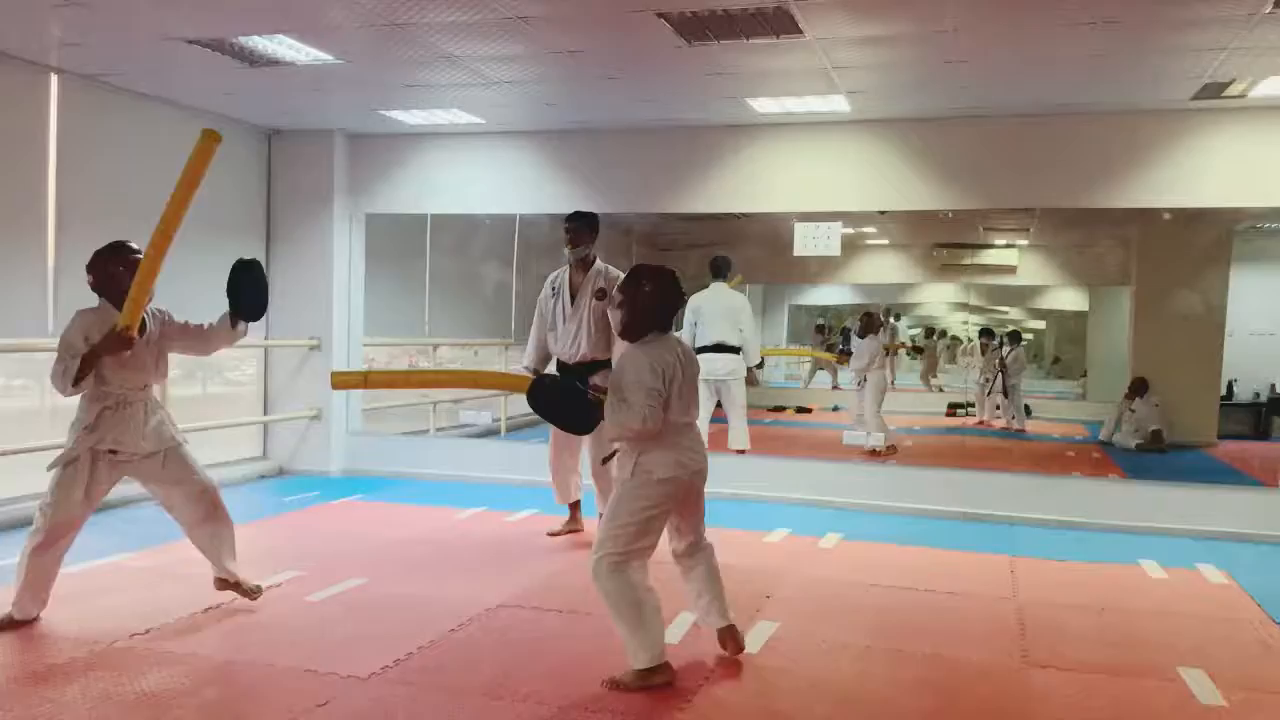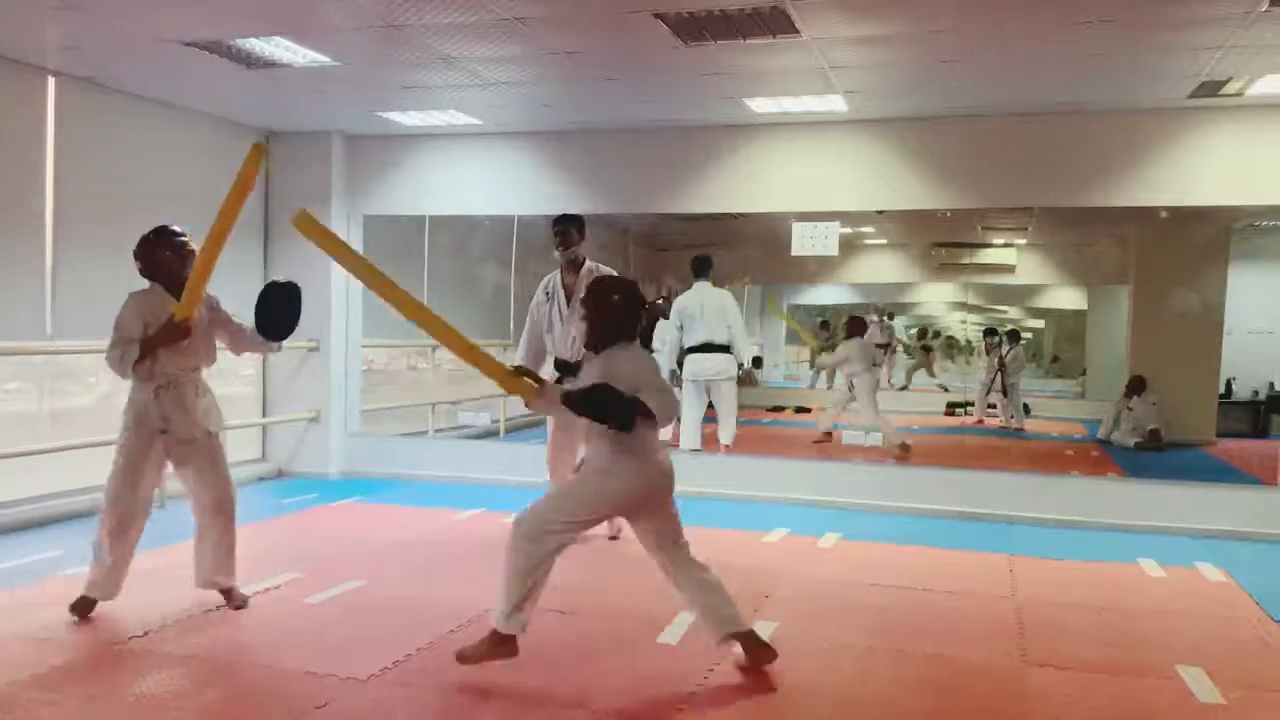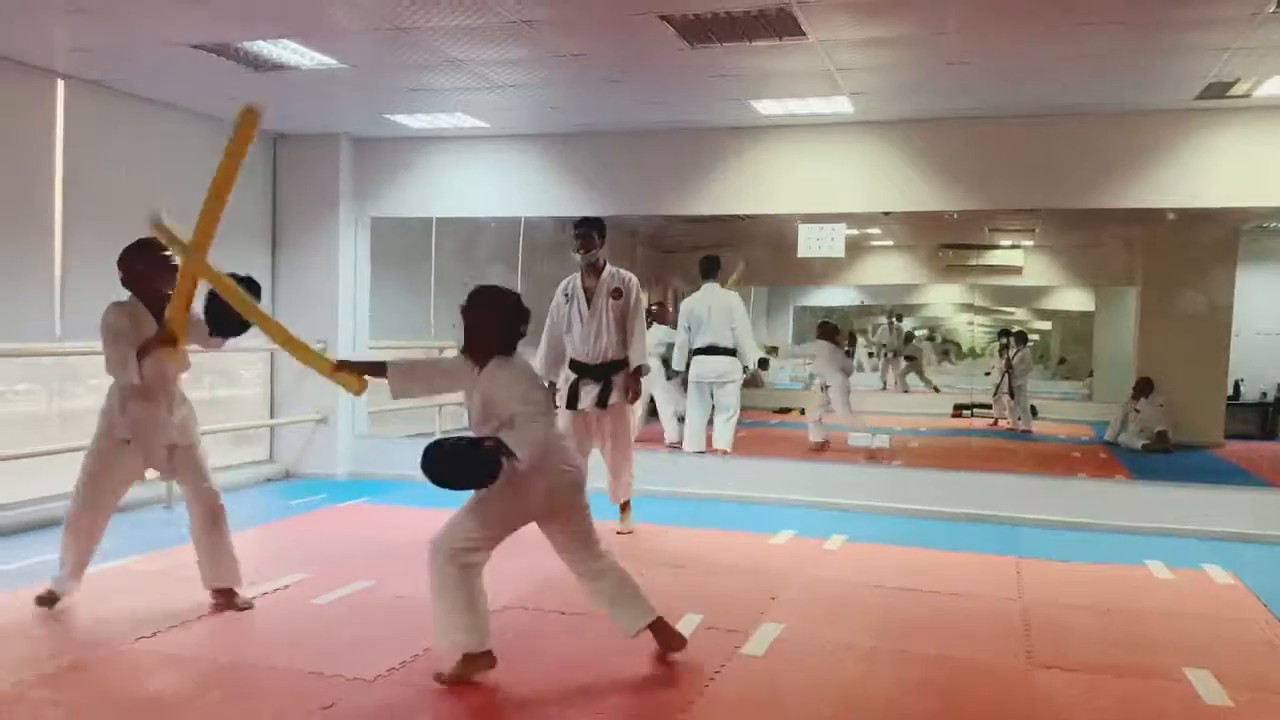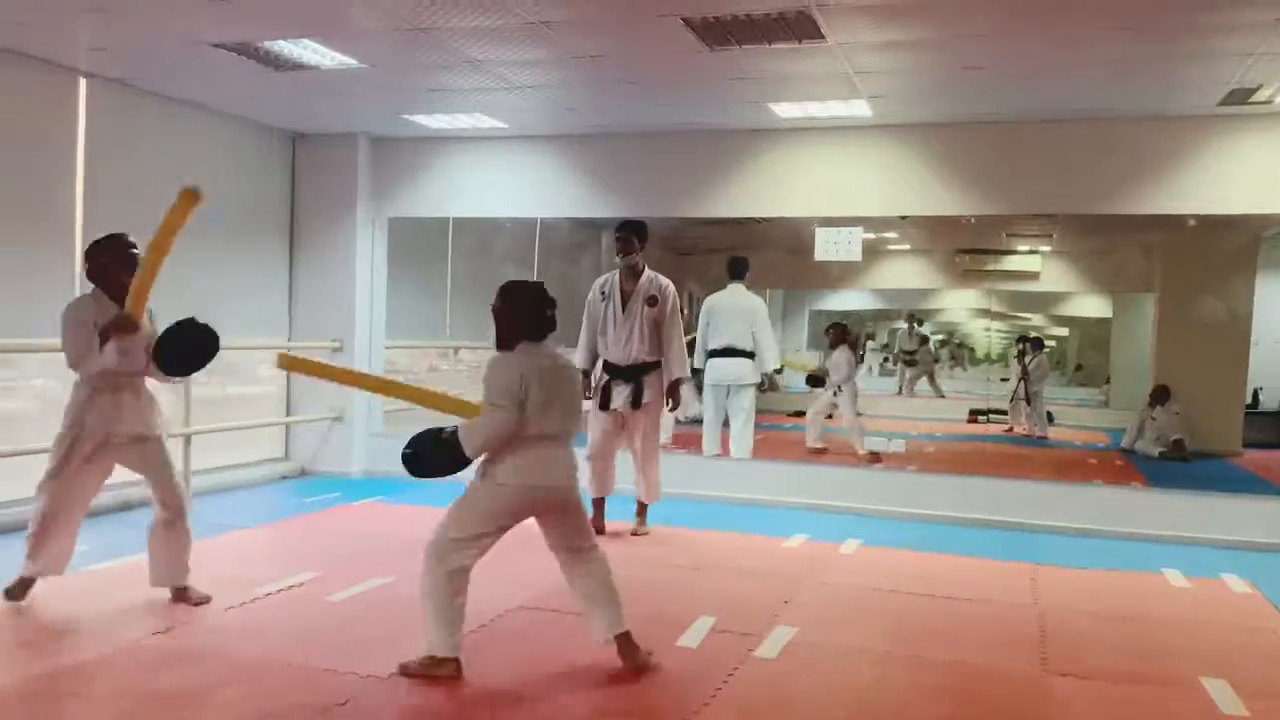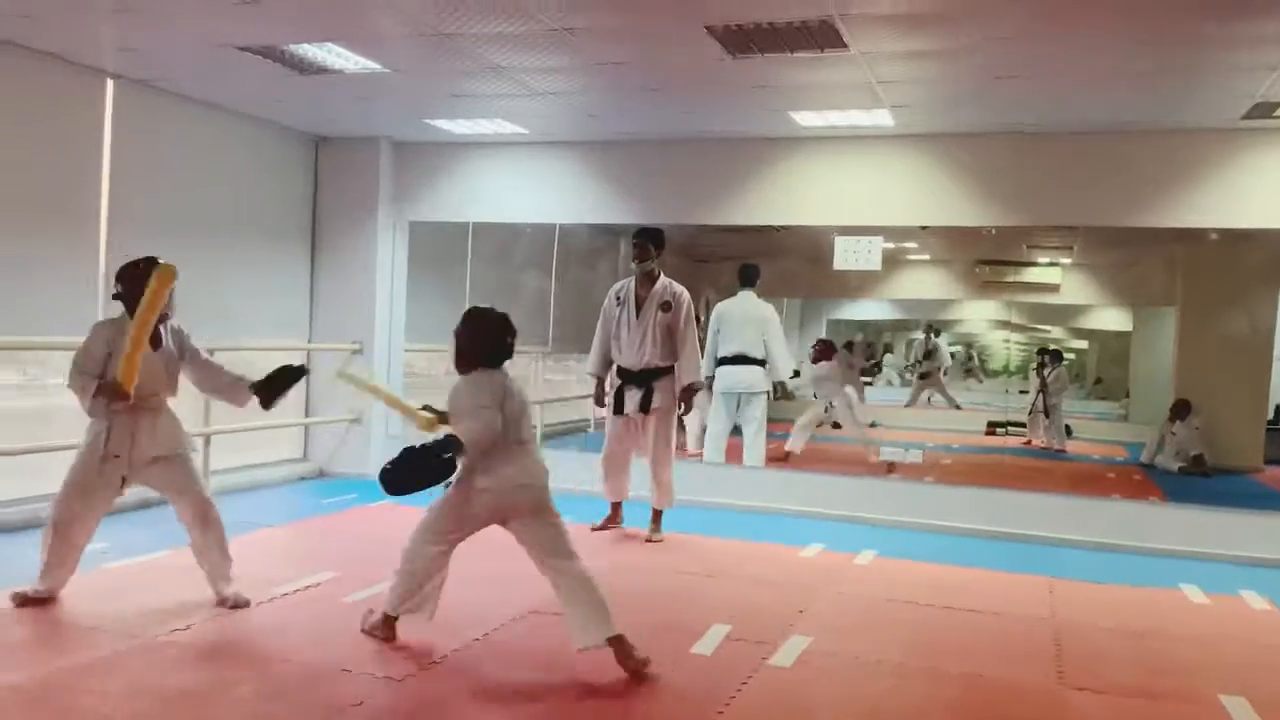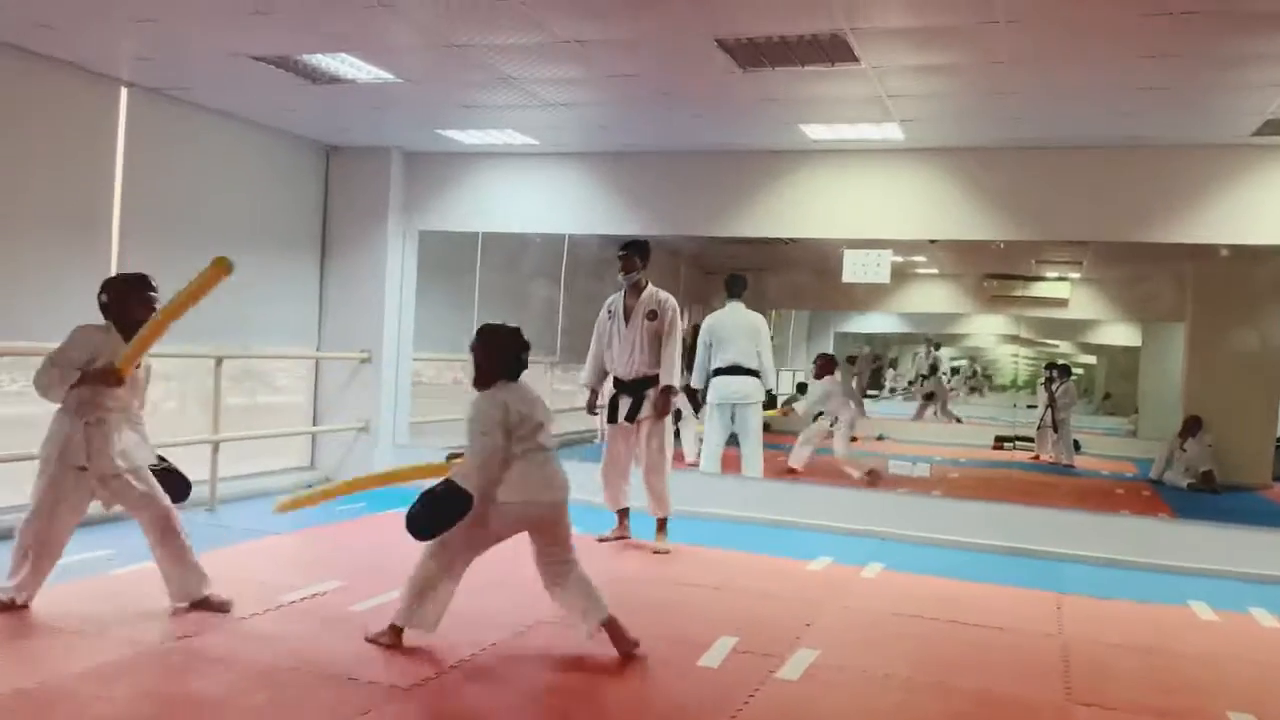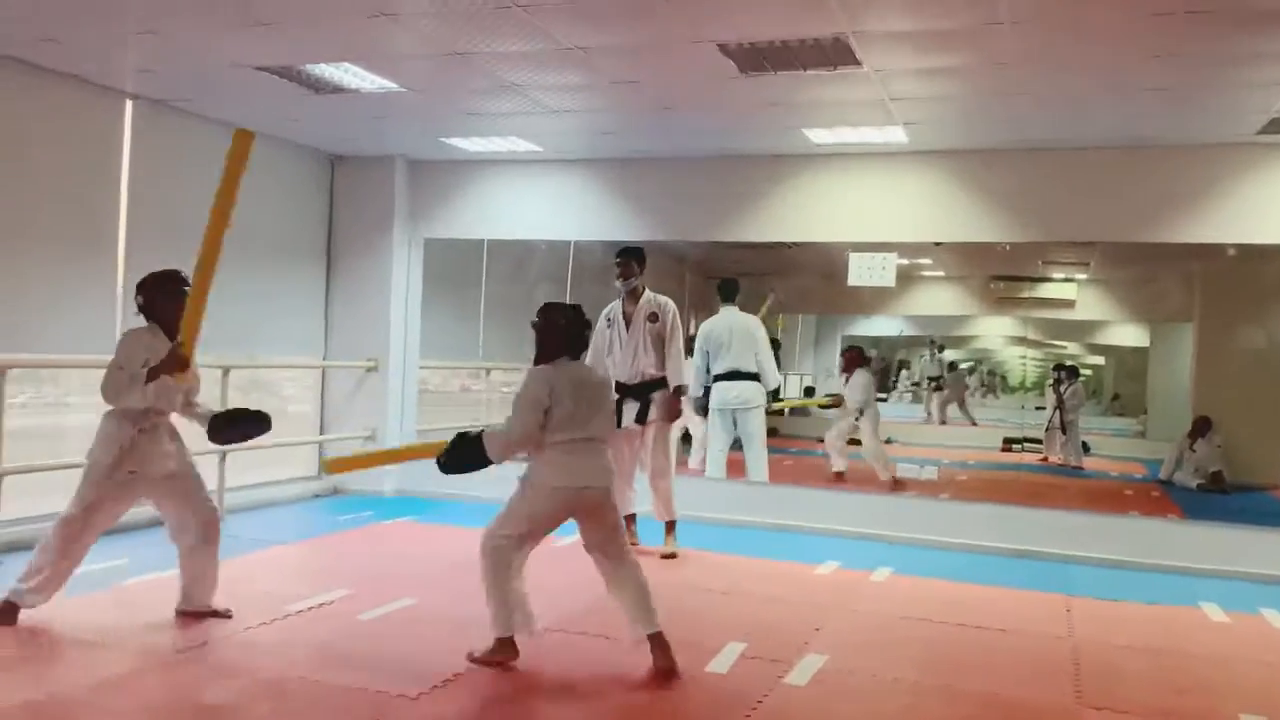
dt=0.2s
person 1, frame 1
left shoulder: (642, 358)
right shoulder: (679, 350)
left elbow: (636, 421)
left hip: (654, 471)
right hip: (690, 463)
left knee: (614, 568)
right knee: (692, 548)
left ankle: (653, 665)
right ankle: (726, 628)
person 1, frame 2
left shoulder: (627, 361)
right shoulder: (607, 360)
left elbow: (665, 405)
right elbow: (571, 406)
left wrist: (632, 411)
right wrist: (536, 391)
left hip: (618, 473)
right hip: (653, 473)
left knee: (532, 532)
right knee: (677, 560)
left ankle: (504, 635)
right ankle: (748, 641)
person 1, frame 3
left shoulder: (506, 378)
right shoulder: (487, 368)
left elbow: (539, 428)
right elbow: (437, 371)
left wrist: (500, 449)
right wrist: (369, 368)
left hip: (526, 481)
right hip: (563, 474)
left knee: (451, 553)
right knee: (589, 557)
left ankle: (475, 651)
right ankle: (658, 630)
person 1, frame 4
left shoulder: (505, 364)
right shoulder: (567, 369)
left elbow: (496, 424)
left wrist: (459, 440)
left hip: (508, 479)
right hip: (559, 478)
left knee: (445, 553)
right knee: (584, 558)
left ankle: (443, 656)
right ankle: (626, 646)
person 1, frame 5
left shoulder: (477, 384)
right shoulder: (504, 383)
left elbow: (485, 425)
left wrist: (447, 446)
right wrist: (448, 415)
left hip: (487, 485)
right hip: (531, 484)
left knee: (428, 541)
right knee: (564, 566)
left ankle: (388, 620)
right ankle: (618, 647)
person 1, frame 6
left shoulder: (488, 403)
right shoulder: (530, 398)
left elbow: (487, 455)
right wrist: (462, 461)
left hip: (510, 496)
right hip: (551, 493)
left knee: (445, 554)
right knee: (561, 570)
left ankle: (397, 628)
right ankle: (609, 625)
person 1, frame 7
left shoulder: (543, 378)
right shoulder: (599, 382)
left elbow: (521, 431)
left wrist: (480, 444)
left hip: (555, 482)
right hip: (597, 483)
left knee: (498, 545)
right knee: (620, 563)
left ankle: (504, 642)
right ankle: (659, 648)
person 2, frame 1
left shoulder: (157, 321)
right shoulder: (88, 323)
left elbow: (205, 341)
right elbow: (63, 381)
left wrist: (238, 317)
right wrist: (96, 352)
left hip: (151, 427)
right hip: (102, 431)
left knee: (202, 498)
right knee: (58, 517)
left ankle: (227, 572)
person 2, frame 2
left shoulder: (205, 304)
right shoulder: (139, 304)
left elbow: (243, 340)
right elbow: (119, 360)
right wrist: (157, 341)
left hip: (196, 409)
right hip: (153, 410)
left knee: (217, 498)
right knee: (126, 501)
left ankle: (219, 578)
right ankle: (98, 588)
person 2, frame 3
right shoulder: (118, 314)
left elbow: (211, 337)
right elbow: (118, 365)
right wrist: (155, 342)
left hip: (171, 419)
right hip: (127, 419)
left knee: (205, 501)
right knee: (90, 503)
left ankle: (223, 585)
right ankle: (62, 584)
person 2, frame 4
left shoulder: (141, 316)
right shoulder: (82, 309)
left elbow: (158, 364)
right elbow: (78, 356)
right wrist: (111, 332)
left hip: (138, 415)
right hip: (93, 416)
left knee: (171, 497)
right knee: (62, 495)
left ankle: (176, 580)
right ankle: (34, 570)
person 2, frame 5
left shoulder: (175, 338)
right shoulder: (107, 333)
left elbow: (213, 377)
right elbow: (79, 377)
left wrist: (257, 390)
right wrist: (103, 389)
left hip: (160, 436)
right hip: (112, 434)
left knee: (199, 509)
right knee: (71, 509)
left ankle: (225, 588)
right ankle: (48, 586)
person 2, frame 6
right shoulder: (88, 338)
right elbow: (45, 380)
left wrist: (151, 452)
right wrist: (89, 378)
left hip: (119, 447)
right hip: (75, 443)
left knee: (161, 517)
right knee: (46, 523)
left ankle: (192, 592)
person 2, frame 7
left shoulder: (180, 352)
right shoulder: (138, 341)
right elbow: (113, 392)
left wrist: (212, 418)
right wrist: (158, 372)
left hip: (163, 447)
right hip: (124, 444)
left knee: (203, 520)
right knee: (81, 523)
left ankle: (196, 600)
person 3, frame 1
left shoulder: (613, 280)
right shoulder: (554, 281)
right elbow: (542, 329)
right wrist: (534, 374)
left hip: (598, 379)
right hip: (565, 378)
left knee: (600, 456)
right knee: (561, 453)
right ankle: (574, 517)
person 3, frame 2
left shoulder: (605, 278)
right shoulder: (547, 284)
right elbow: (535, 332)
right wrist: (527, 376)
right hip: (563, 376)
right knee: (560, 452)
left ankle: (611, 514)
person 3, frame 3
left shoulder: (625, 282)
right shoulder: (566, 288)
left elbow: (636, 330)
right elbow: (553, 336)
left wrist: (636, 374)
right wrist: (548, 380)
left hip: (614, 379)
right hip: (577, 379)
left knee: (618, 451)
left ankle: (624, 512)
person 3, frame 4
left shoulder: (661, 288)
right shoulder: (601, 286)
left elbow: (672, 336)
right elbow: (590, 332)
left wrist: (674, 381)
right wrist: (585, 374)
left hip: (646, 380)
right hip: (610, 379)
left knee: (646, 452)
right knee: (599, 449)
left ankle: (641, 515)
right ankle: (597, 515)
person 3, frame 5
left shoulder: (676, 294)
right shoulder: (618, 292)
left elbow: (687, 343)
right elbow: (604, 336)
left wrist: (688, 387)
right wrist: (600, 380)
left hip: (659, 386)
right hip: (625, 384)
left knee: (660, 457)
right knee: (614, 454)
left ankle: (656, 522)
right ankle: (615, 513)
person 3, frame 6
left shoulder: (664, 303)
right shoulder: (611, 305)
left elbow: (671, 349)
right elbow: (599, 349)
left wrist: (667, 391)
right wrist: (593, 390)
left hip: (650, 394)
right hip: (621, 394)
left knee: (654, 465)
right knee: (613, 463)
left ankle: (661, 532)
right ankle: (623, 524)
person 3, frame 7
left shoulder: (662, 306)
right shoulder: (609, 313)
left elbow: (674, 352)
right elbow: (597, 357)
left wrist: (676, 394)
left hip: (656, 397)
right hip: (624, 399)
left knee: (659, 468)
right knee: (620, 468)
left ankle: (670, 533)
right ankle: (630, 530)
person 4, frame 1
left shoulder: (696, 300)
right shoulder: (739, 299)
left elbow: (687, 335)
right elbow: (748, 334)
right wrist: (750, 362)
left hip: (705, 360)
right hip: (731, 360)
left knee: (700, 412)
right knee: (736, 411)
right ankle: (739, 450)
person 4, frame 2
left shoulder: (681, 301)
right shoulder: (725, 297)
left elbow: (675, 337)
right elbow: (737, 330)
right wrist: (741, 359)
left hip: (694, 361)
right hip: (722, 359)
left knee: (691, 412)
right knee: (726, 408)
left ankle: (689, 452)
right ankle: (725, 445)
person 4, frame 3
left shoulder: (688, 302)
right shoulder: (732, 298)
left elbow: (682, 339)
right elbow: (742, 333)
left wrist: (680, 368)
right wrist: (747, 361)
left hip: (700, 363)
right hip: (726, 362)
left knee: (696, 414)
right knee: (727, 412)
left ankle: (694, 454)
right ankle: (720, 451)
person 4, frame 4
left shoulder: (711, 301)
right shoulder: (755, 302)
left elbow: (701, 337)
right elbow: (763, 338)
left wrist: (700, 366)
right wrist: (766, 370)
left hip: (716, 364)
right hip: (743, 365)
left knee: (712, 418)
right knee: (742, 419)
person 4, frame 5
left shoulder: (721, 308)
right shoulder: (766, 310)
left elbow: (711, 344)
right elbow: (775, 346)
left wrist: (708, 373)
right wrist: (779, 378)
left hip: (726, 372)
right hip: (754, 373)
left knee: (717, 427)
right knee: (753, 429)
person 4, frame 6
left shoulder: (712, 320)
right shoulder: (758, 320)
left elbow: (702, 356)
right elbow: (766, 357)
left wrist: (699, 385)
right wrist: (767, 386)
left hip: (720, 384)
right hip: (748, 384)
left knee: (713, 439)
right knee: (751, 441)
person 4, frame 7
left shoulder: (707, 326)
right shoulder: (753, 322)
left elbow: (699, 364)
right elbow: (765, 358)
right wrist: (769, 388)
left hip: (721, 390)
right hip: (749, 389)
left knee: (717, 446)
right knee: (755, 446)
